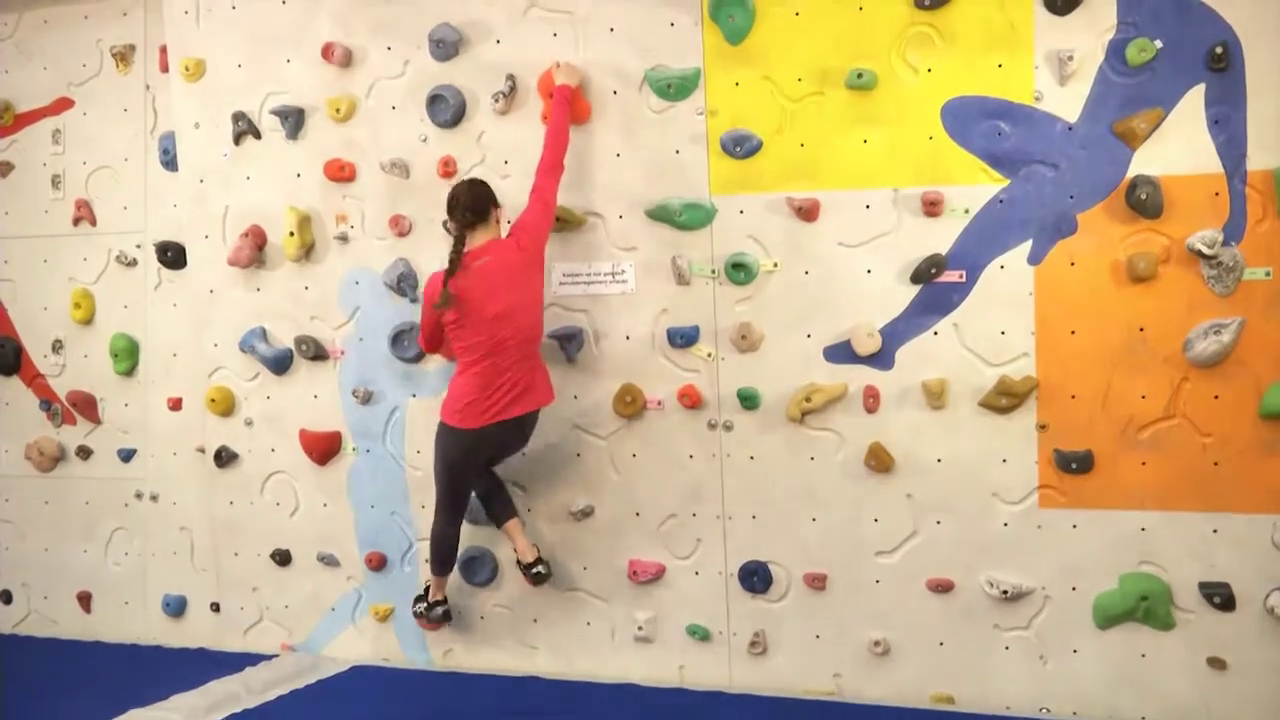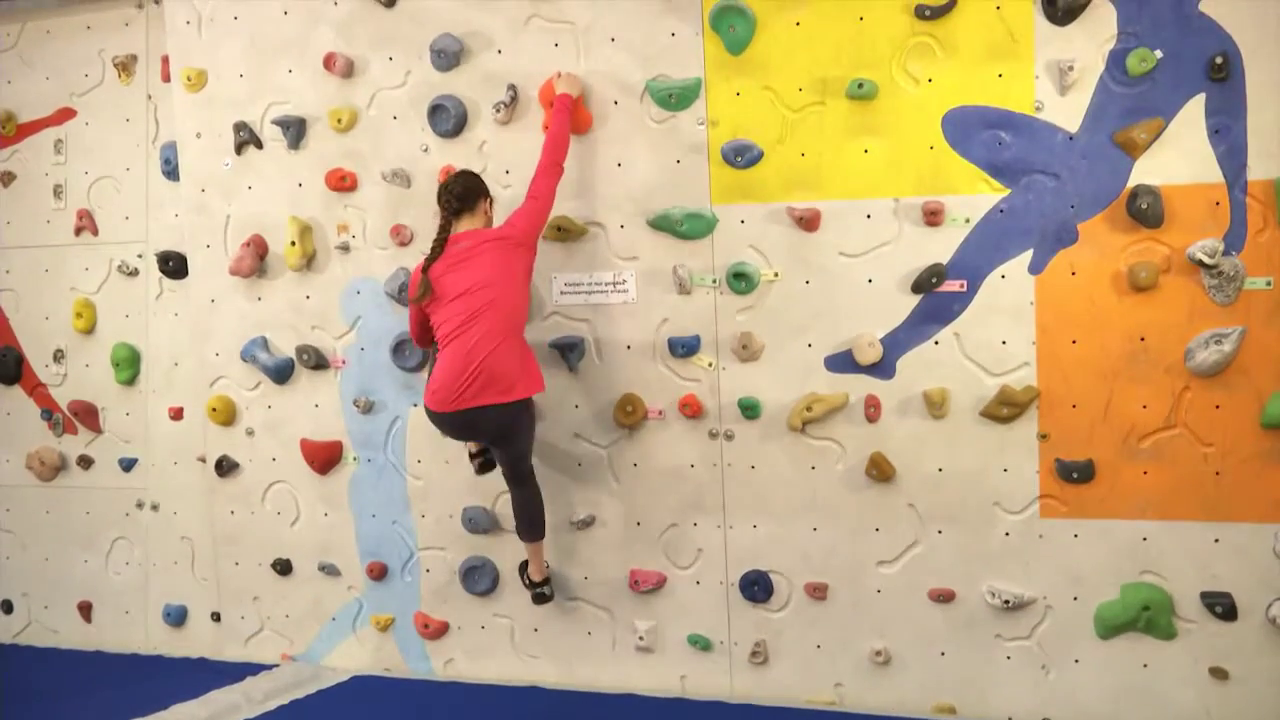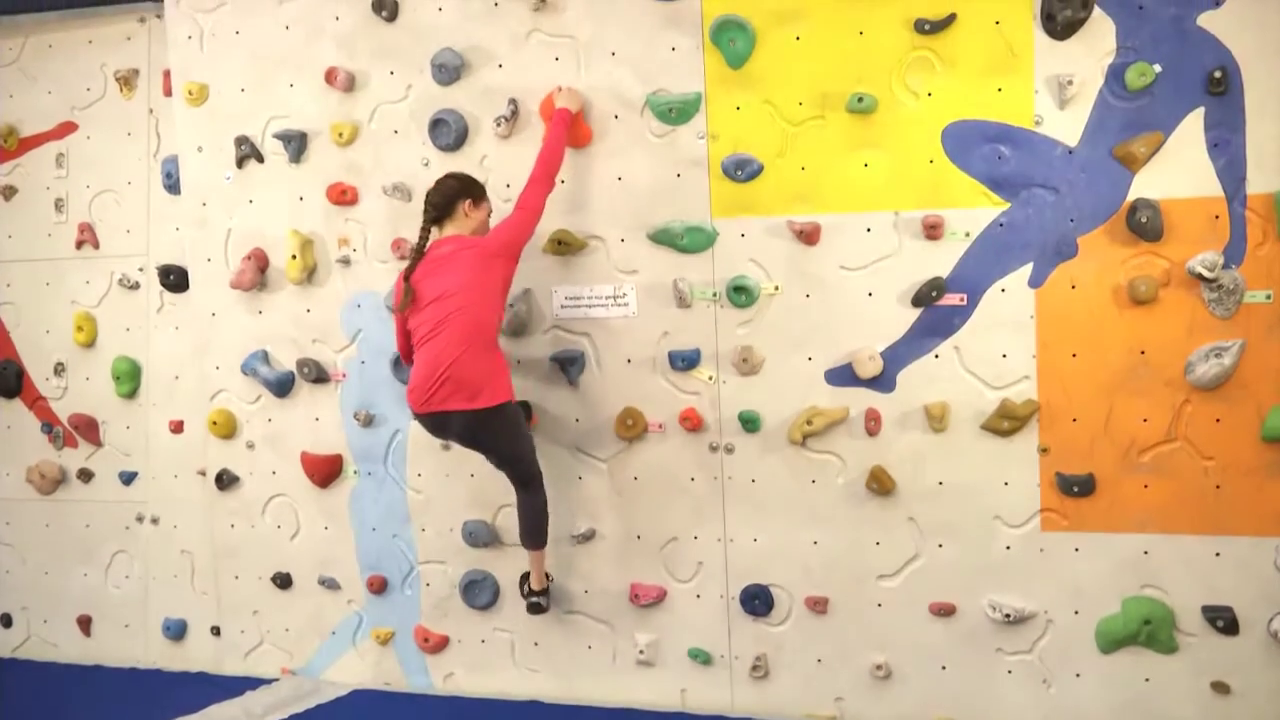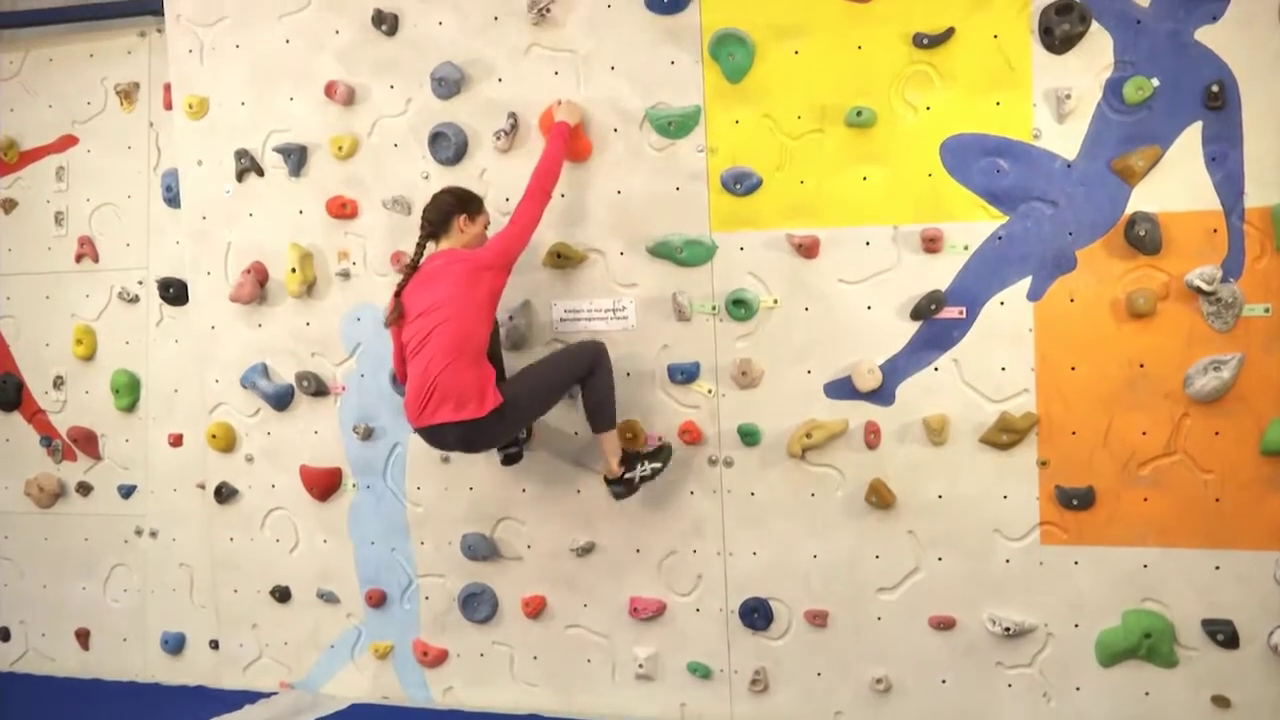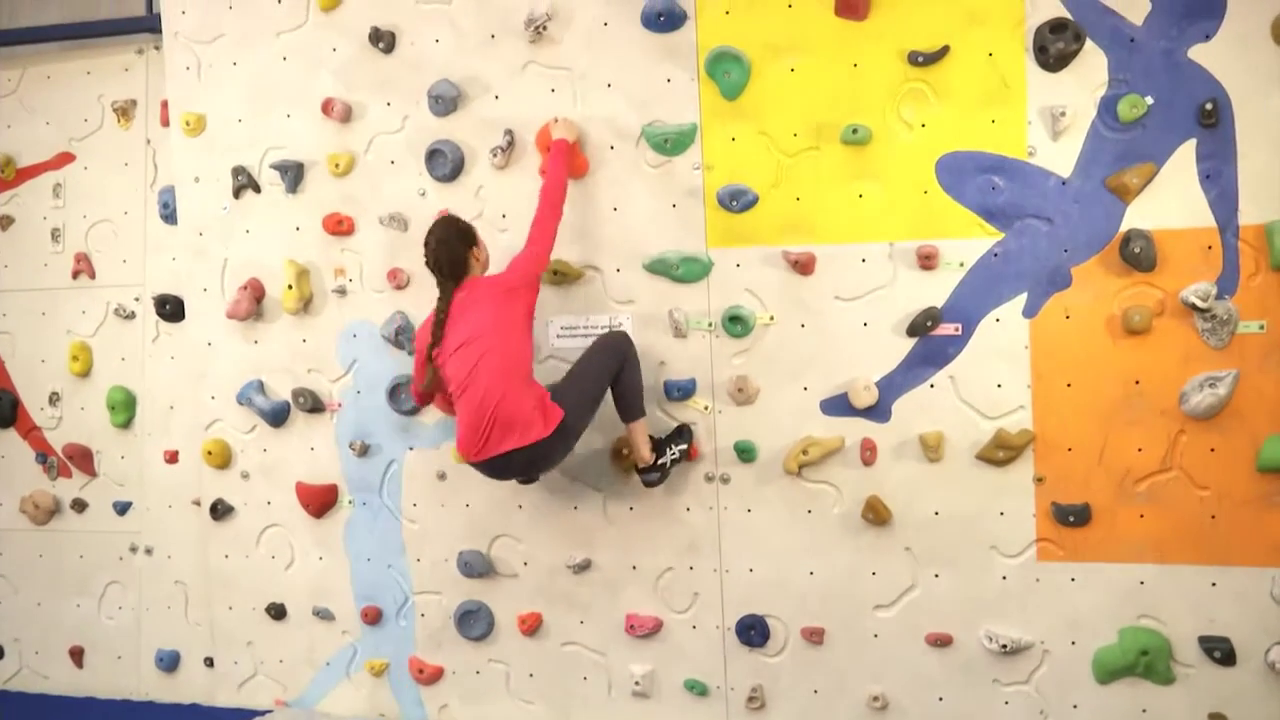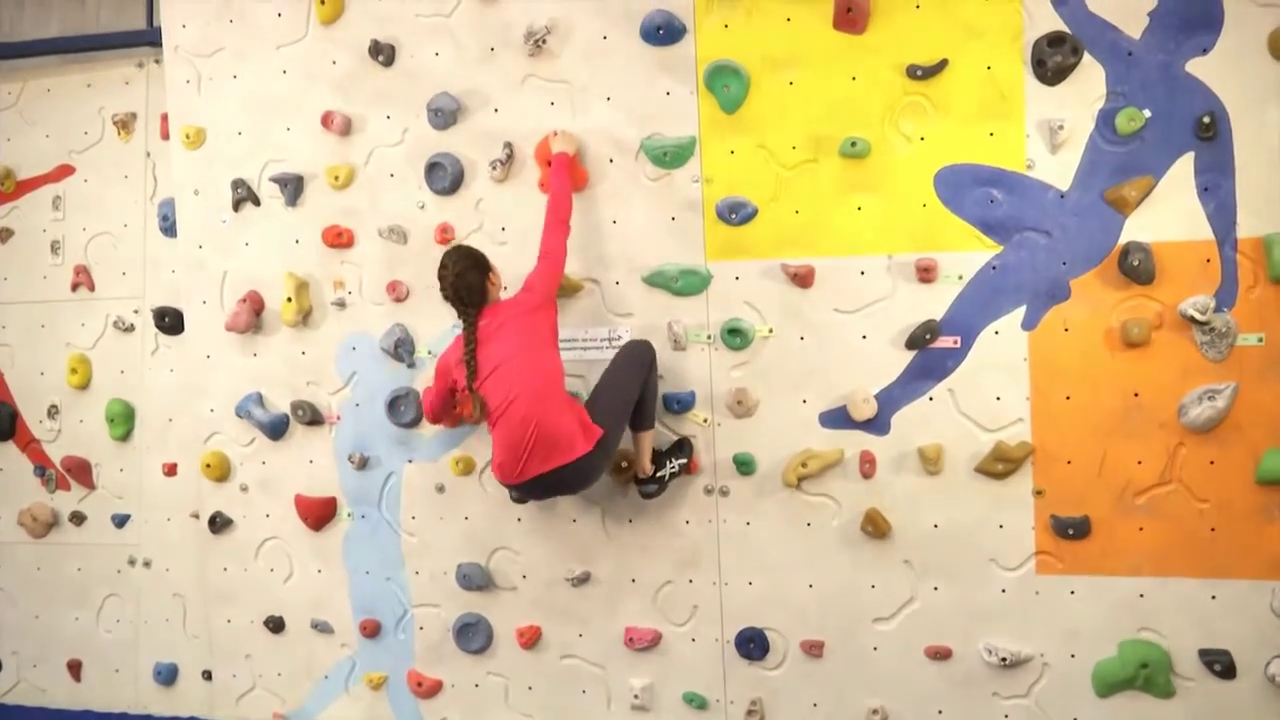
dt=0.5s
person 1, frame 1
left shoulder: (439, 287)
right shoulder: (526, 248)
left elbow: (431, 345)
right elbow: (550, 168)
right wrist: (563, 91)
left hip: (468, 419)
right hip: (523, 413)
left knee: (450, 503)
right knee: (479, 471)
left ankle: (436, 597)
right ankle: (530, 555)
person 1, frame 2
left shoulder: (424, 271)
right shoulder: (513, 240)
right elbow: (548, 172)
right wrist: (563, 100)
left hip: (446, 408)
right hip: (507, 400)
right knee: (520, 474)
left ankle: (477, 448)
right ankle: (538, 574)
person 1, frame 3
left shoulder: (410, 275)
right shoulder: (494, 247)
right elbow: (539, 185)
right wrist: (563, 113)
left hip: (428, 411)
right hip: (481, 407)
right knee: (528, 480)
right ankle: (537, 584)
person 1, frame 4
left shoulder: (406, 288)
right shoulder: (485, 263)
left elbow: (401, 372)
right elbow: (535, 199)
right wrist: (562, 127)
left hip: (429, 431)
right hip: (474, 422)
right knee: (592, 354)
left ankle: (508, 439)
right ankle: (618, 469)
person 1, frame 5
left shoulder: (430, 330)
right shoulder: (510, 286)
left elbow: (422, 394)
right elbow: (547, 216)
right wrist: (561, 144)
left hip: (485, 461)
right hip: (540, 444)
right knee: (616, 344)
left ankle: (523, 464)
right ankle: (647, 458)
person 1, frame 6
left shoulder: (452, 359)
right shoulder: (530, 306)
left elbow: (433, 414)
right elbow: (556, 233)
left wrist: (459, 405)
right wrist: (562, 158)
left hip: (524, 481)
right hip: (579, 465)
right knee: (639, 352)
right ankle: (648, 470)
